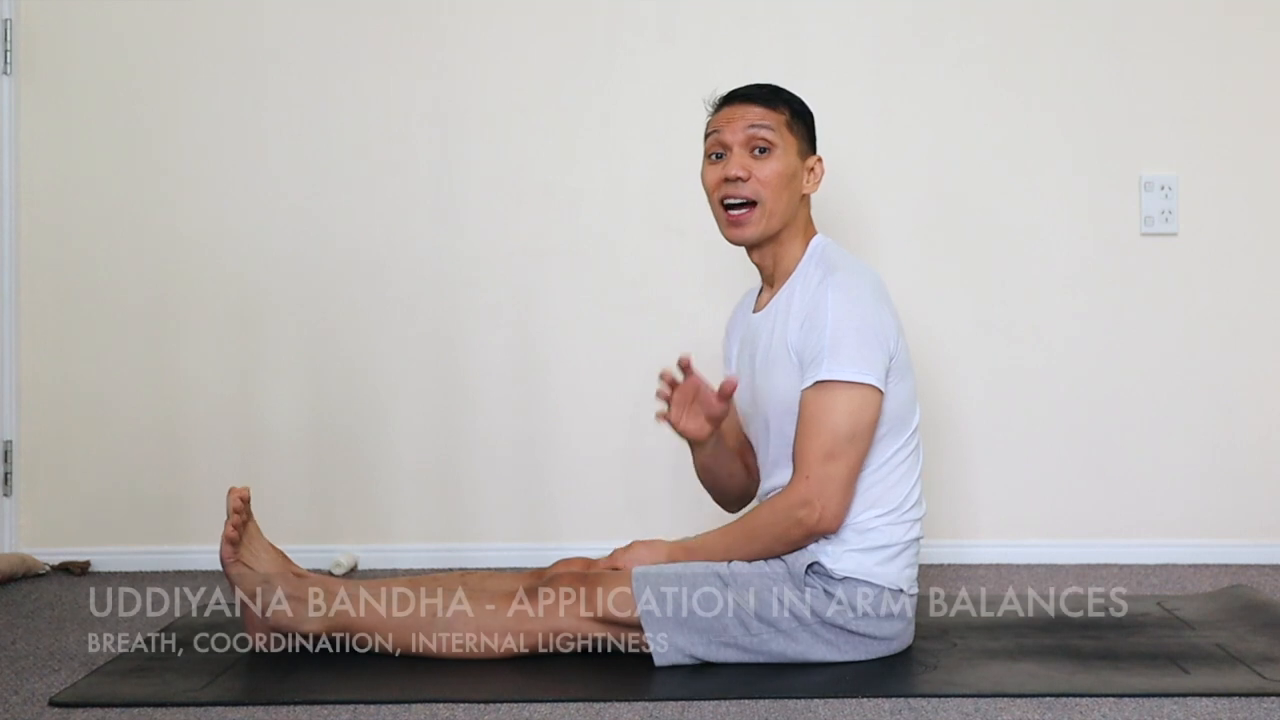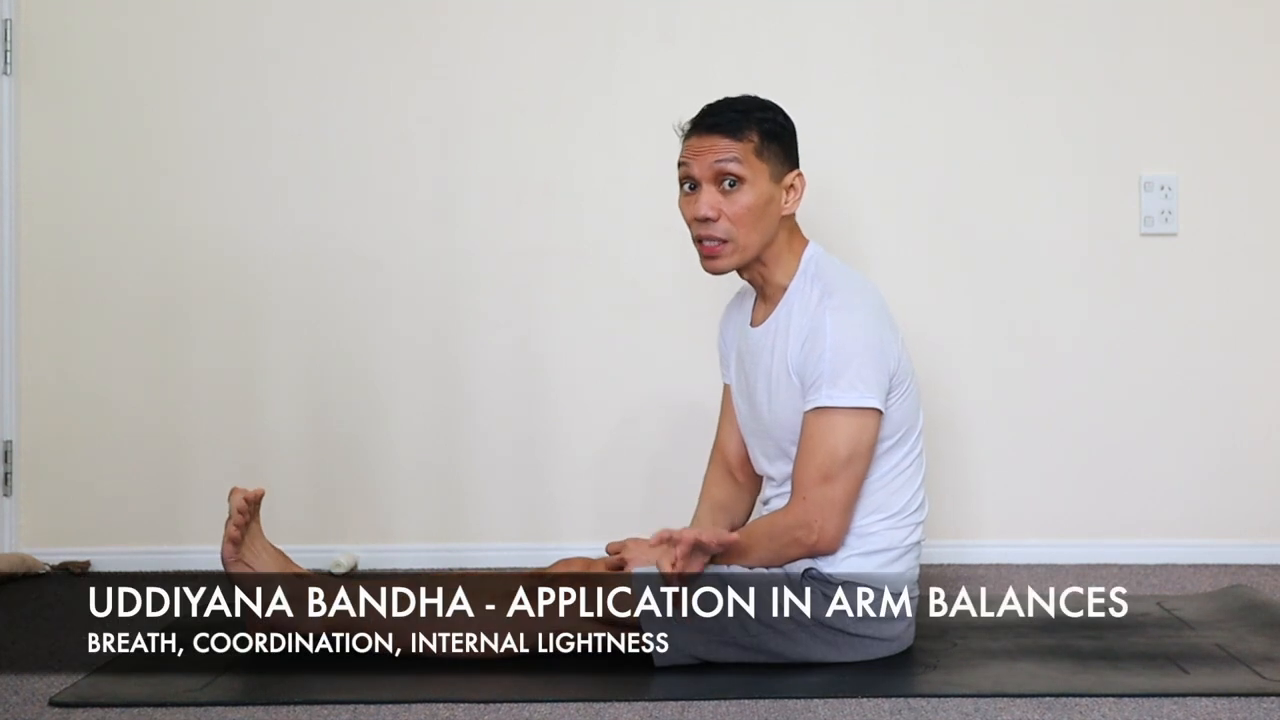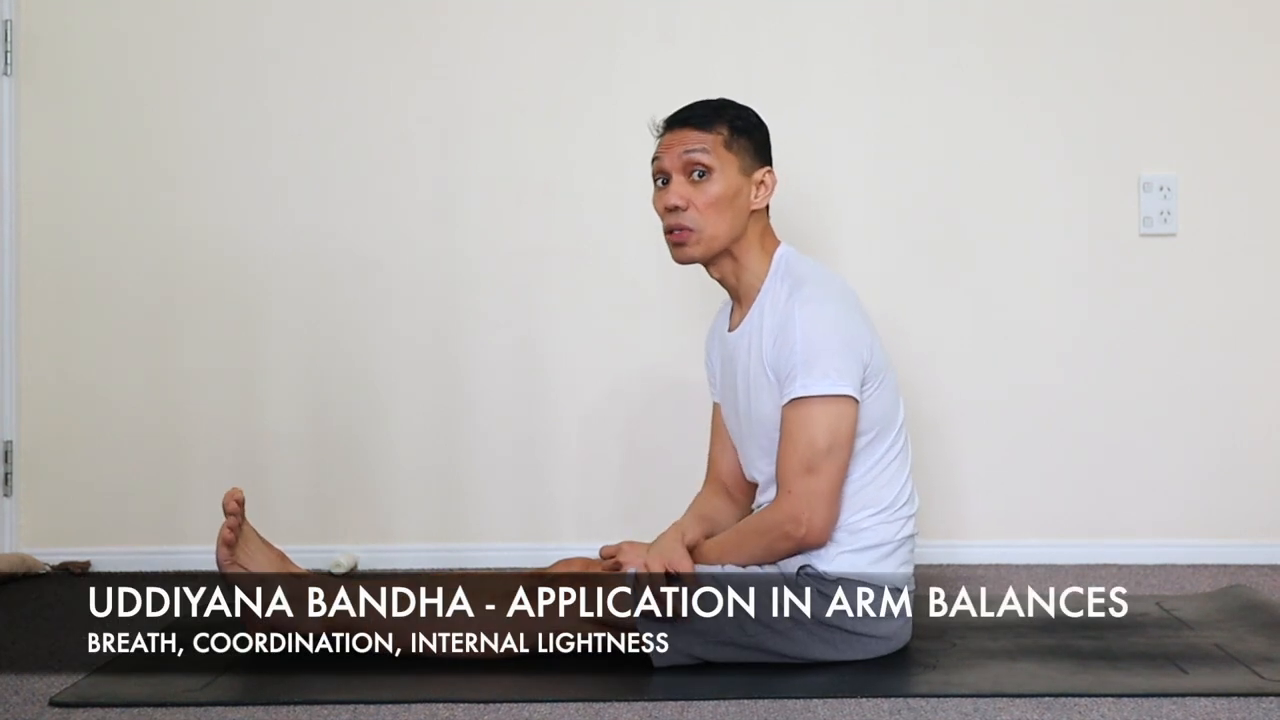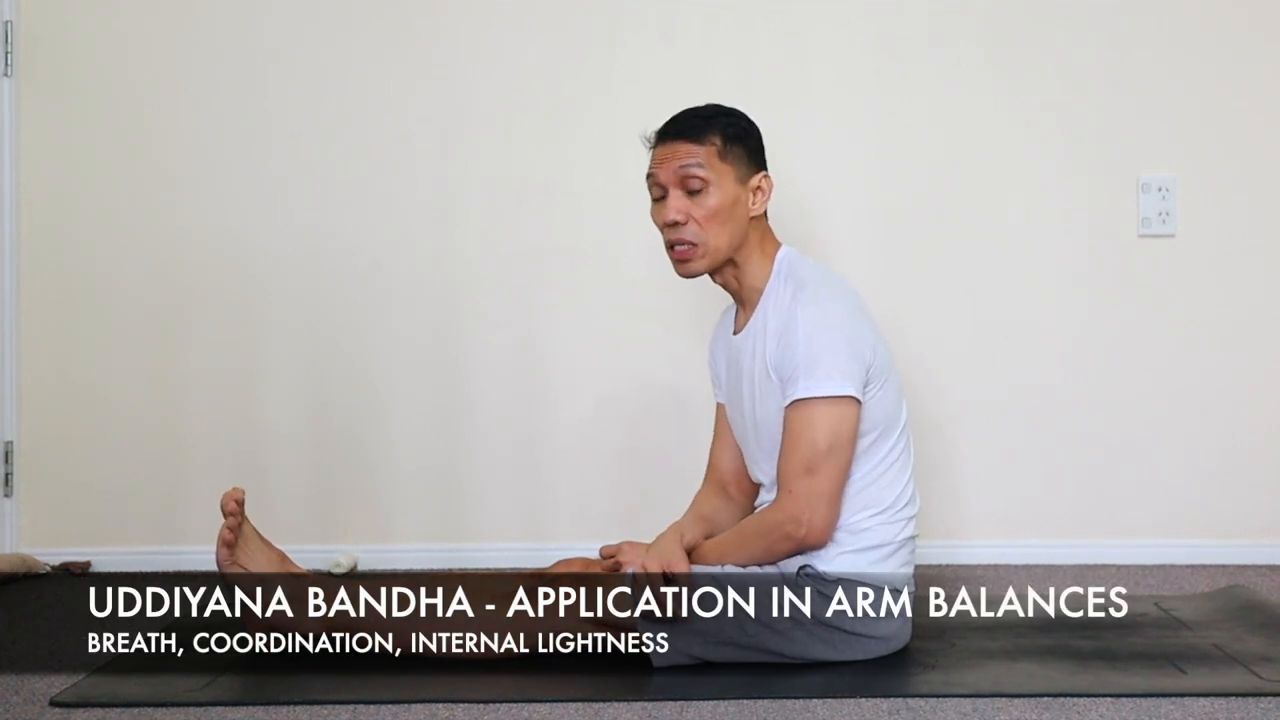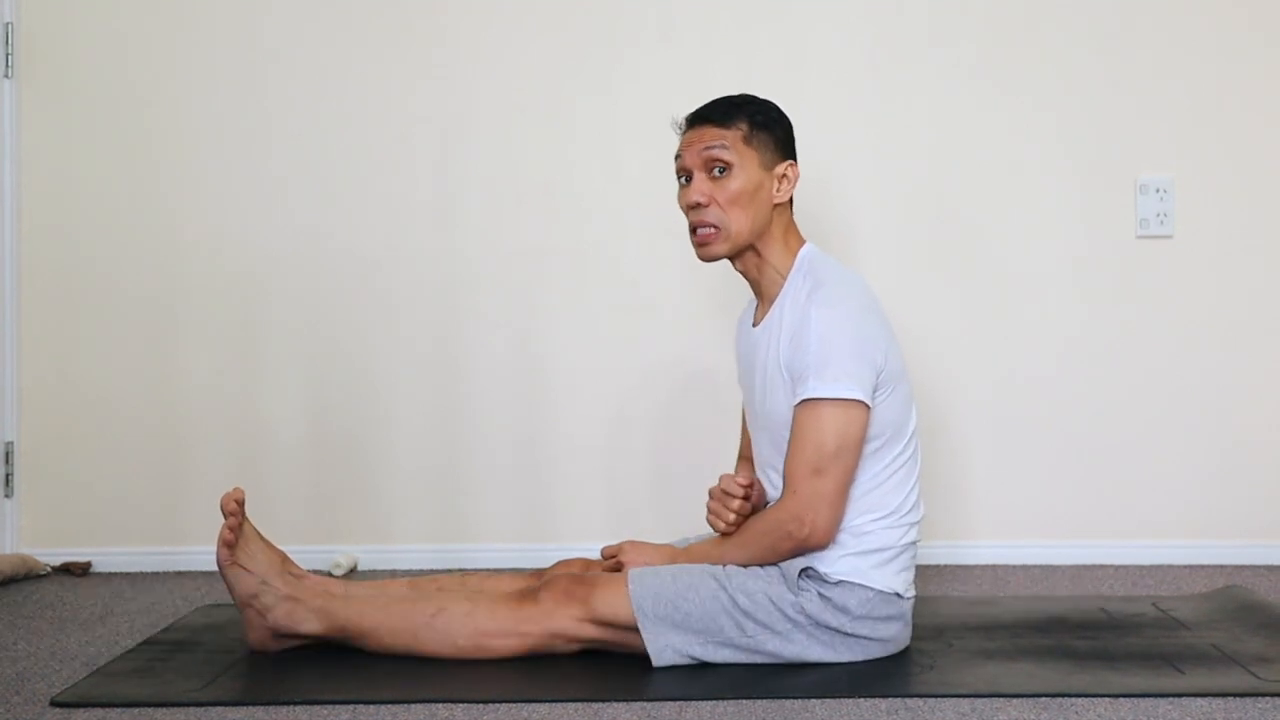
dt=1s
person 1, frame 1
left shoulder: (840, 297)
right shoulder: (752, 313)
left elbow: (817, 505)
right elbow: (739, 480)
left wrist: (678, 557)
right wrist: (704, 441)
left hip: (848, 596)
right hip: (809, 569)
left knee: (568, 606)
right knee: (571, 576)
left ankle: (310, 606)
right ankle: (316, 598)
person 1, frame 2
left shoulder: (840, 316)
right shoulder: (744, 311)
left elbow: (816, 526)
right elbow: (735, 469)
left wrist: (667, 558)
right wrist: (698, 541)
left hip: (848, 598)
right hip: (796, 569)
right knee: (574, 578)
person 1, frame 3
left shoulder: (810, 308)
right shoulder: (731, 323)
left elbow: (804, 519)
right elbow: (729, 490)
left wrist: (682, 559)
right wrist: (672, 545)
left hip: (843, 597)
right hip: (800, 575)
right knee: (577, 578)
person 1, frame 4
left shoulder: (813, 309)
right shoulder: (734, 325)
left elbow: (805, 520)
right elbow: (730, 490)
left wrist: (680, 559)
right wrist: (672, 543)
left hip: (845, 597)
right hip: (799, 572)
right knee: (574, 575)
person 1, frame 5
left shoulder: (829, 308)
right shoulder: (762, 313)
left elbow: (810, 521)
left wrist: (674, 560)
right wrist: (737, 500)
left hip: (843, 597)
right hip: (803, 570)
left knee: (573, 604)
right knee: (573, 574)
left ankle: (306, 611)
right ankle: (311, 595)
